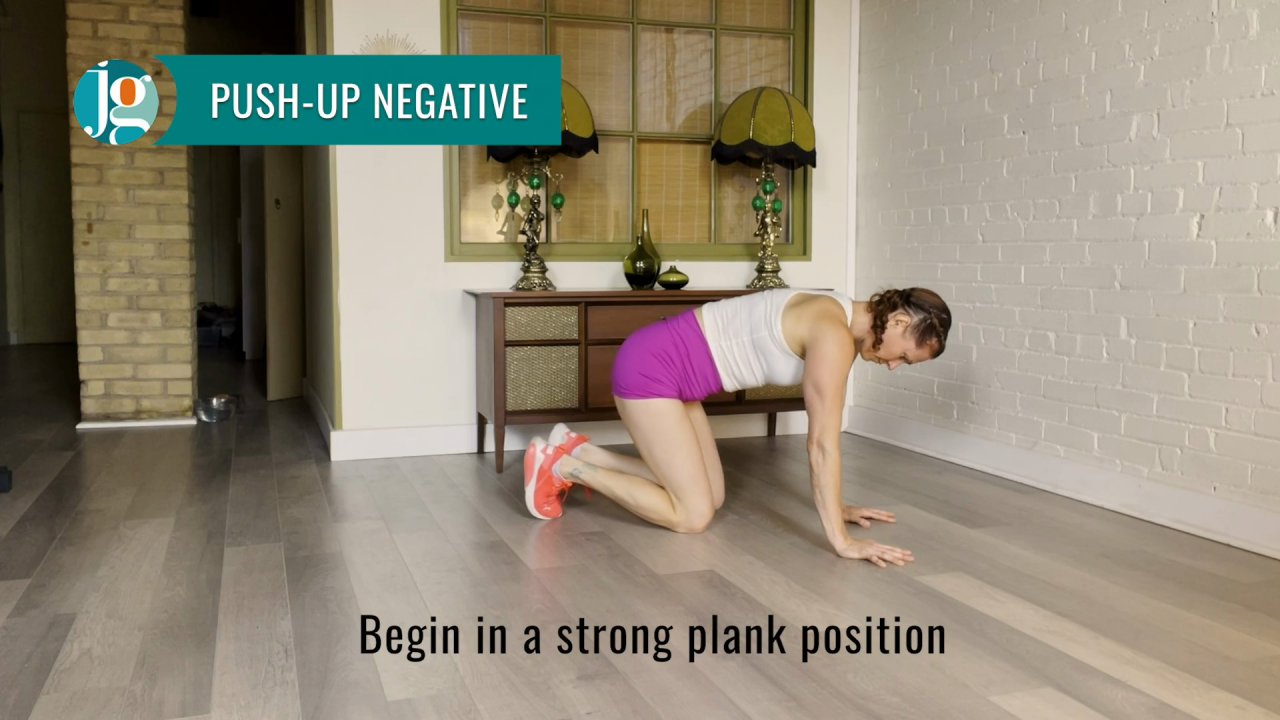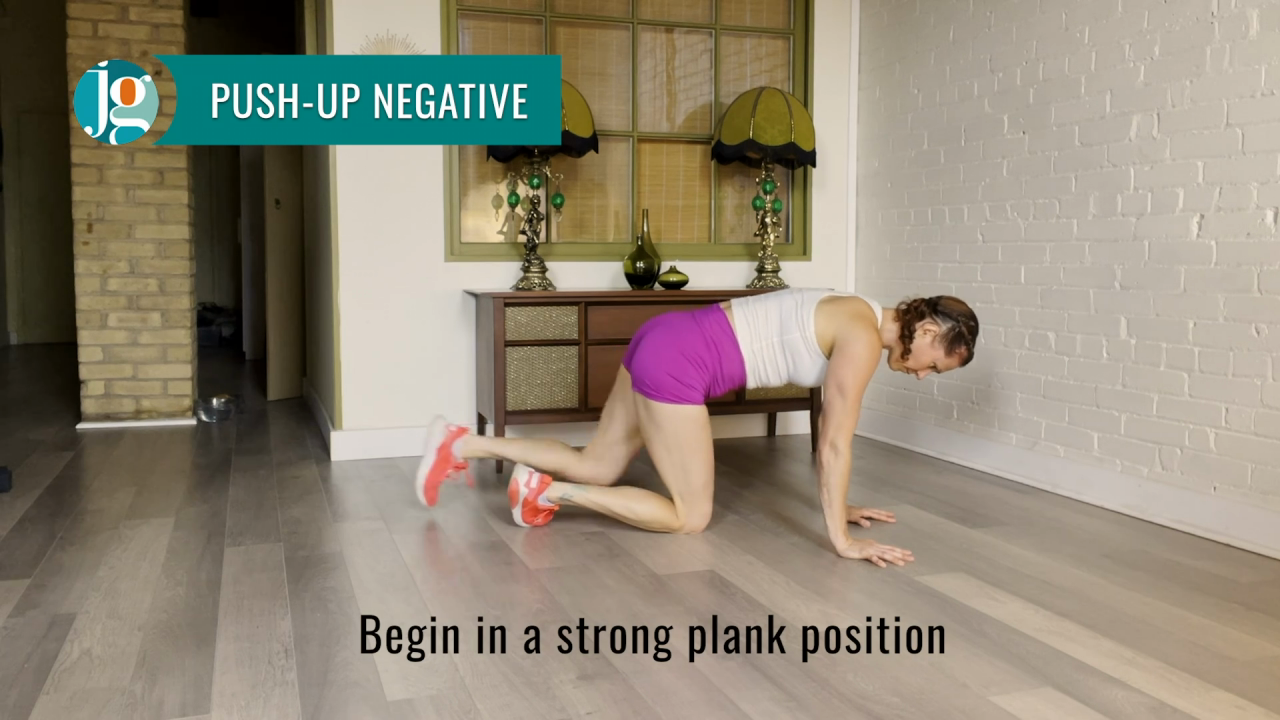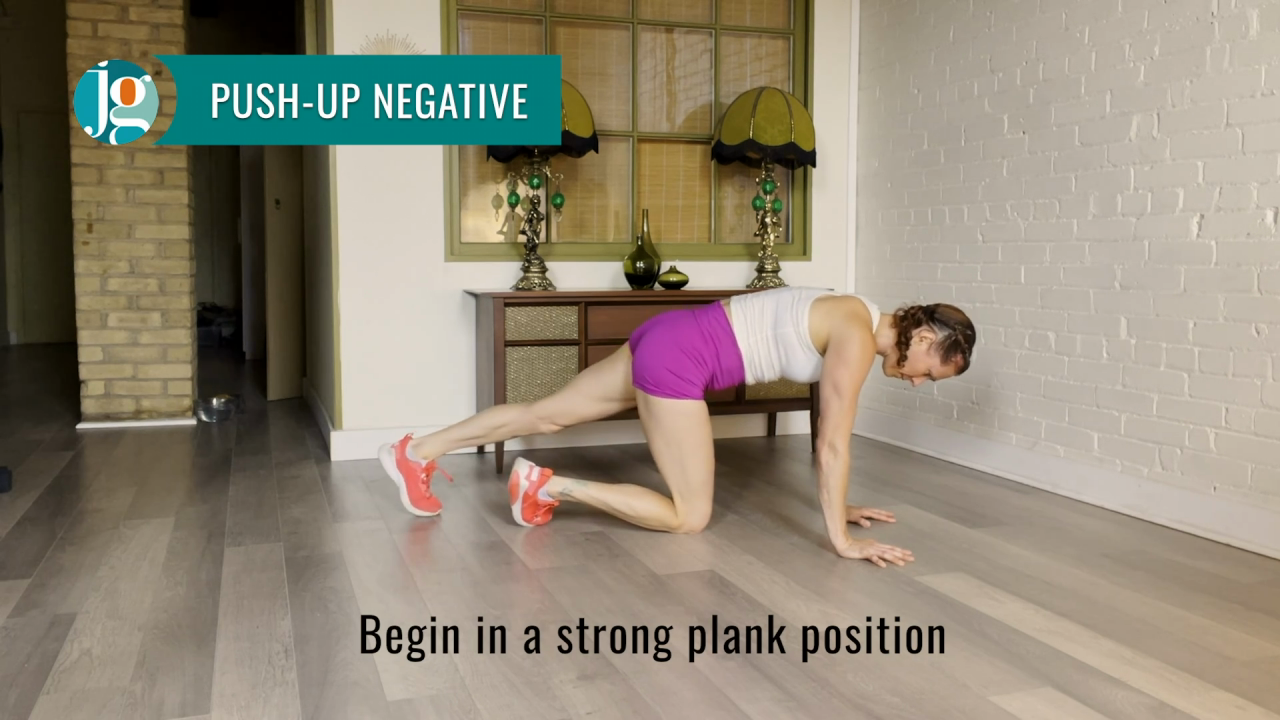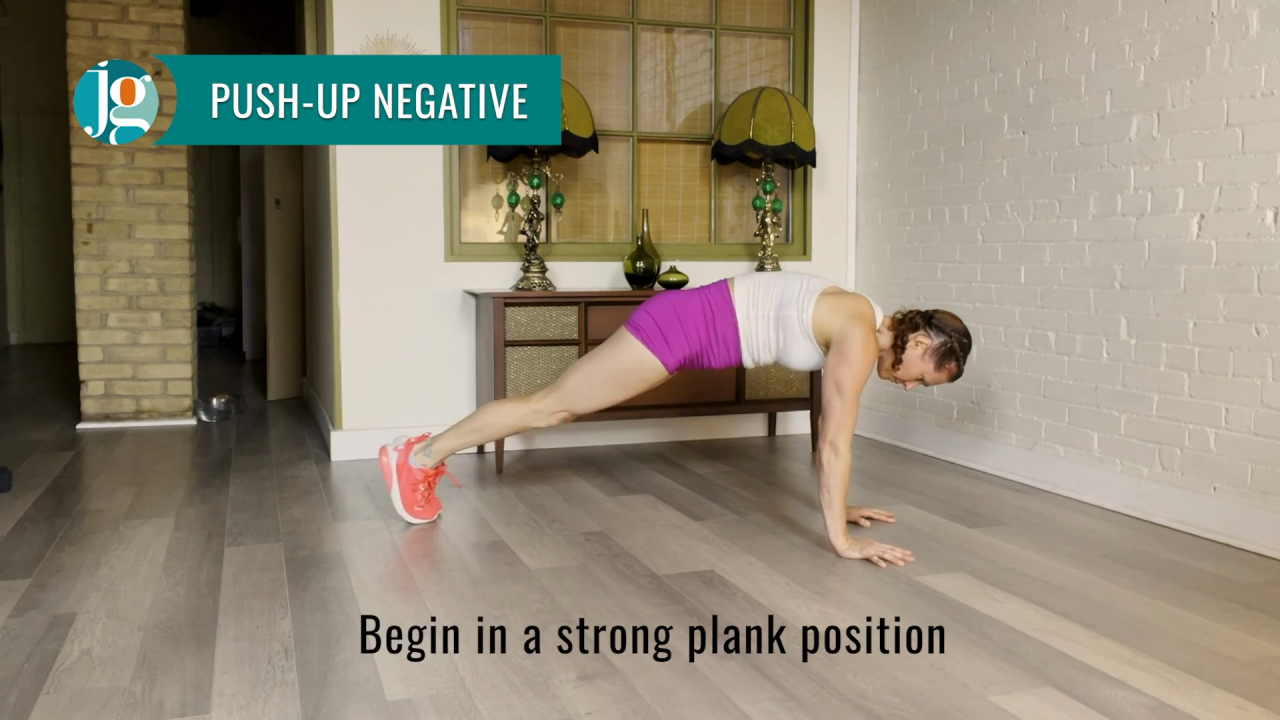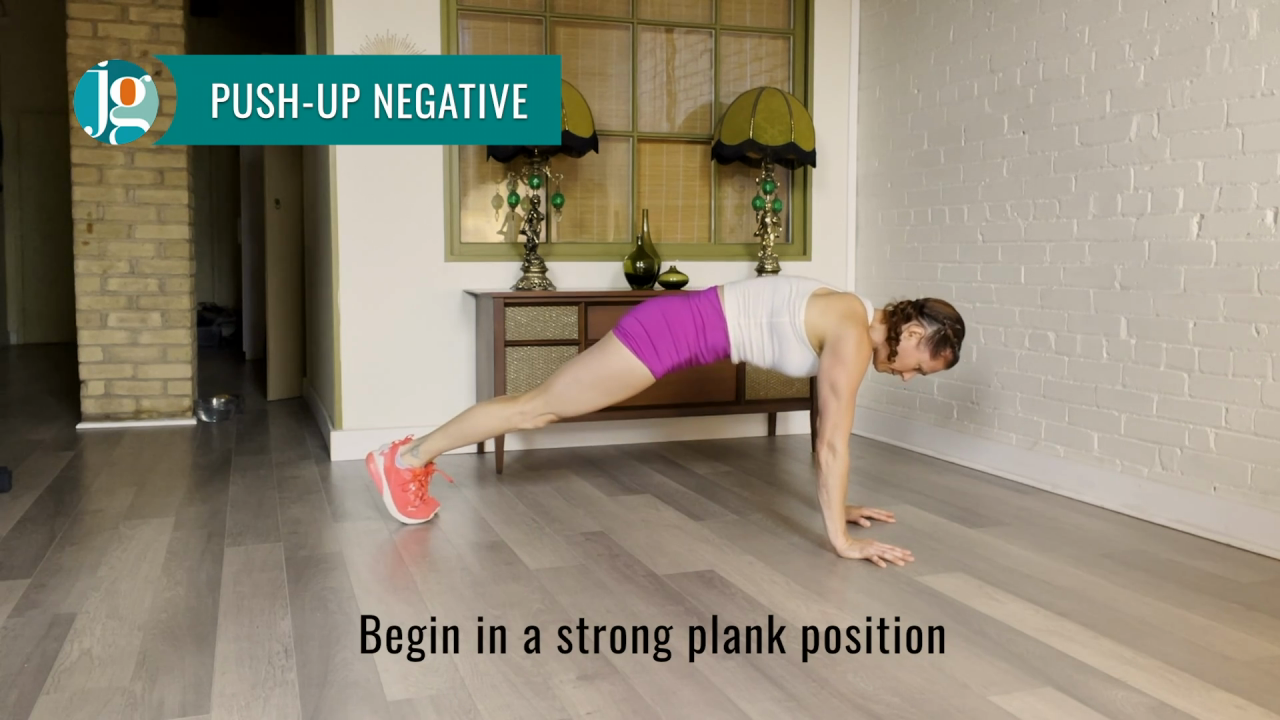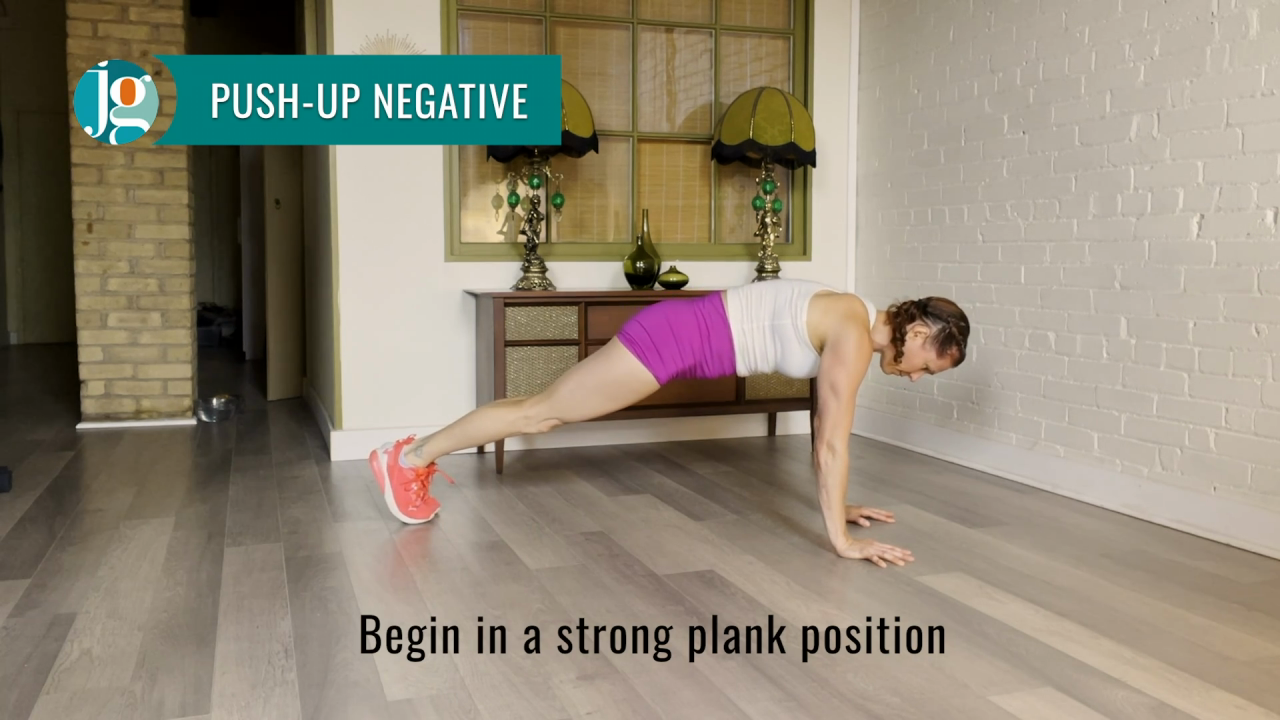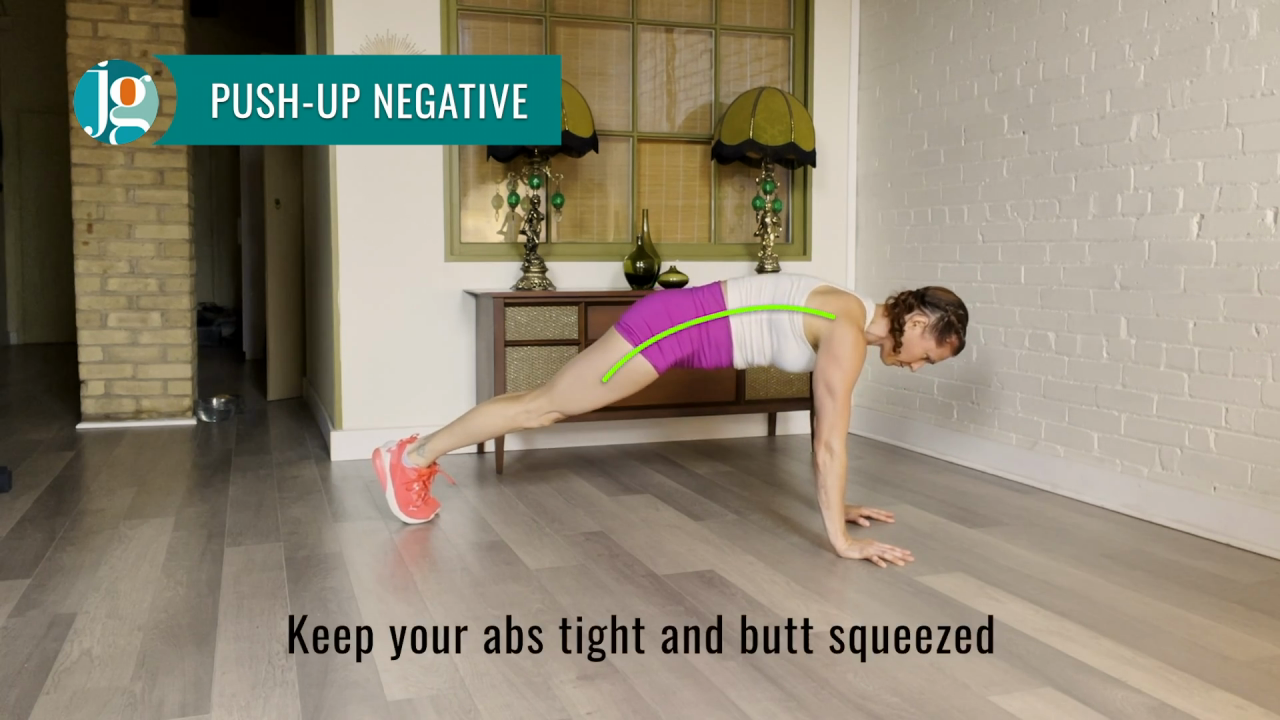
dt=0.7s
person 1, frame 1
left shoulder: (845, 327)
right shoulder: (834, 334)
left elbow: (827, 430)
right elbow: (823, 444)
left wrist: (837, 506)
right wrist: (841, 540)
left hip: (663, 367)
right hip: (649, 368)
left knee: (709, 498)
right knee: (693, 516)
left ankle: (578, 450)
right ankle: (562, 466)
person 1, frame 2
left shoulder: (854, 322)
right shoulder: (865, 336)
left elbow: (831, 429)
right elbow: (835, 445)
left wrist: (840, 506)
right wrist: (841, 539)
left hip: (668, 341)
right hip: (677, 364)
left knee: (598, 472)
right knee: (690, 517)
left ankle: (461, 444)
right ankle: (548, 492)
person 1, frame 3
left shoulder: (854, 323)
right shoulder: (858, 336)
left elbow: (829, 435)
right elbow: (833, 443)
left wrist: (838, 504)
right wrist: (841, 538)
left hip: (667, 340)
right hip: (679, 360)
left knee: (546, 414)
right knee: (691, 518)
left ankle: (414, 453)
right ankle: (549, 486)
person 1, frame 4
left shoulder: (858, 325)
right shoulder: (861, 335)
left elbow: (829, 430)
right elbow: (834, 441)
left wrist: (839, 505)
right wrist: (840, 539)
left hip: (683, 323)
right hip: (678, 327)
left knee: (559, 407)
right knee: (549, 406)
left ankle: (429, 452)
right ankle: (417, 458)
person 1, frame 5
left shoulder: (849, 324)
right shoulder: (853, 333)
left elbow: (826, 430)
right elbow: (833, 443)
left wrist: (839, 506)
right wrist: (841, 540)
left hip: (678, 325)
right hip: (671, 331)
left knee: (546, 407)
right knee: (539, 406)
left ankle: (418, 454)
right ankle: (405, 458)
person 1, frame 6
left shoulder: (848, 327)
right shoulder: (855, 333)
left elbow: (825, 429)
right elbow: (832, 442)
left wrist: (838, 505)
right wrist: (840, 538)
left hip: (683, 336)
right hip: (674, 336)
left knee: (547, 410)
right knee: (542, 412)
left ankle: (420, 452)
right ankle: (407, 457)
person 1, frame 7
left shoulder: (852, 320)
right shoulder: (848, 331)
left elbow: (826, 429)
right elbow: (830, 440)
left wrist: (838, 505)
right wrist: (840, 538)
left hip: (681, 323)
right hip: (672, 326)
left knee: (549, 405)
right knee: (545, 405)
left ankle: (423, 453)
right ankle: (413, 456)
